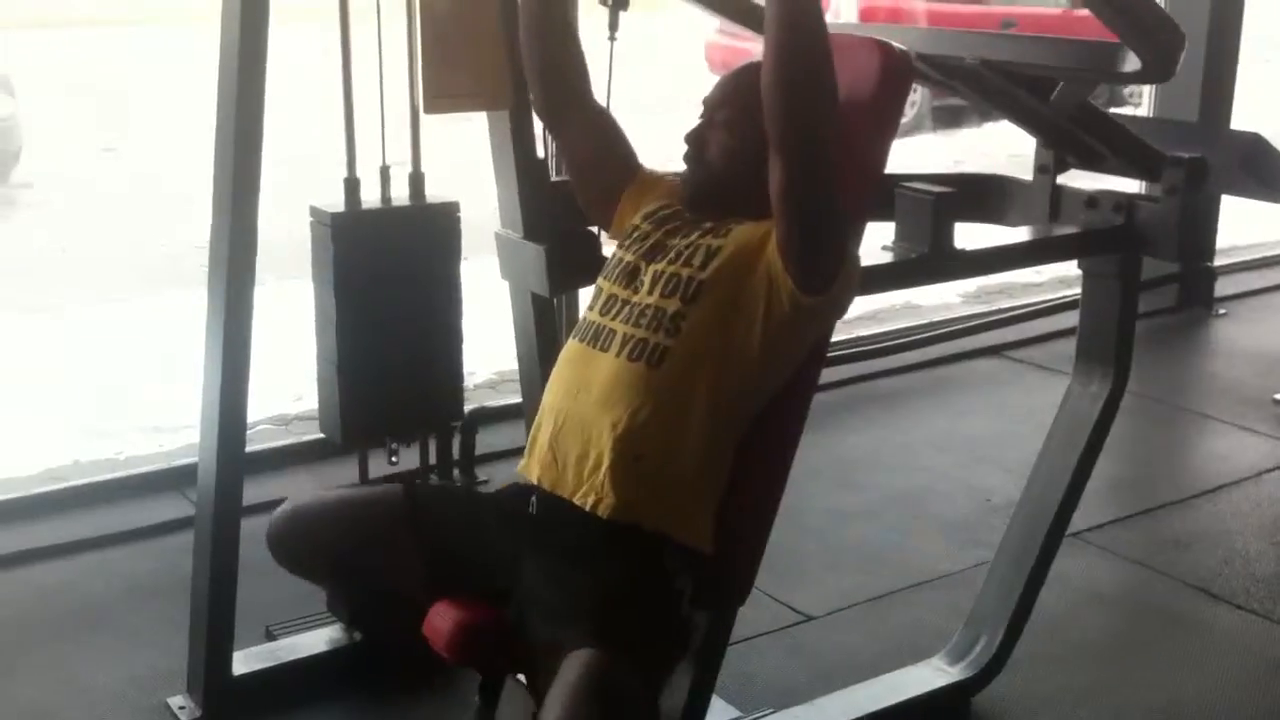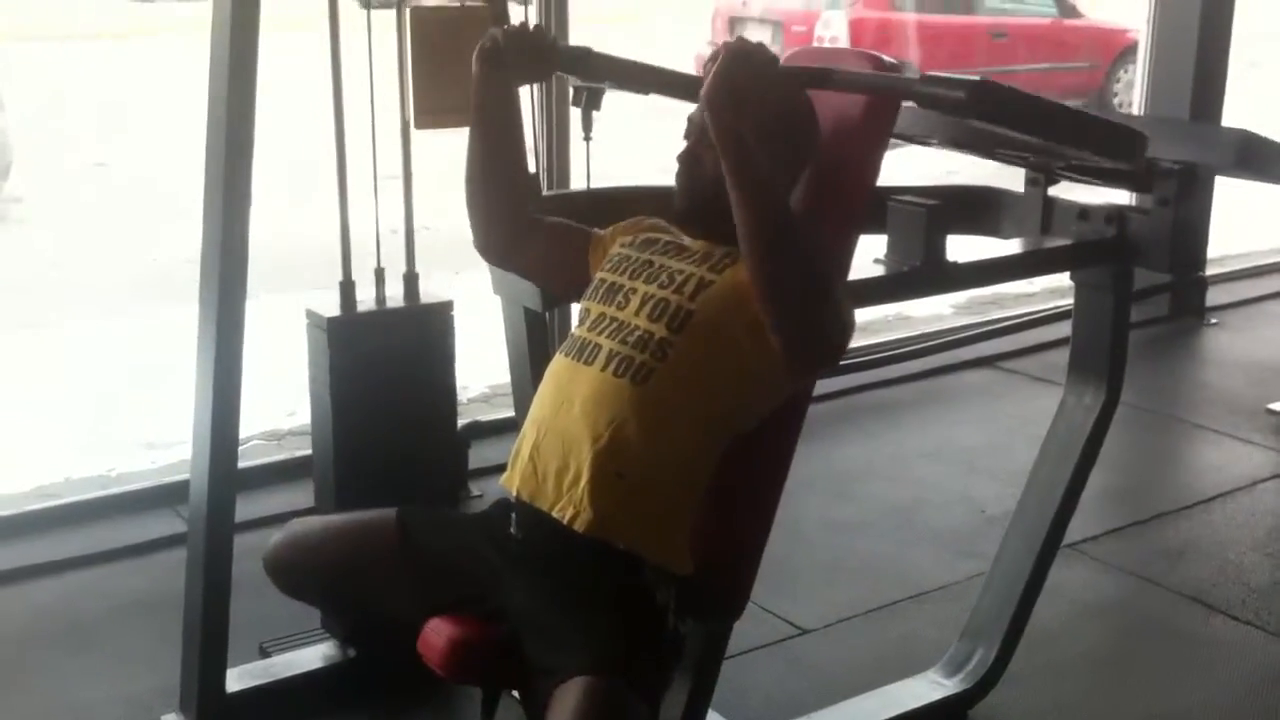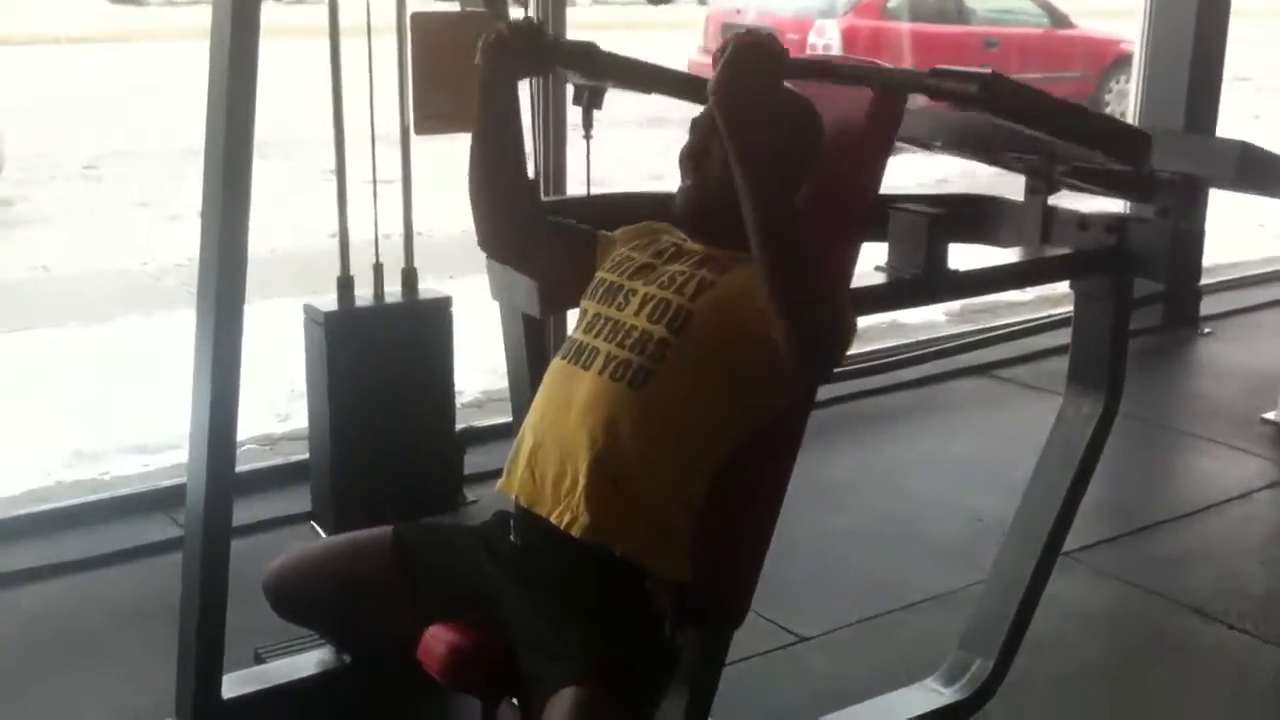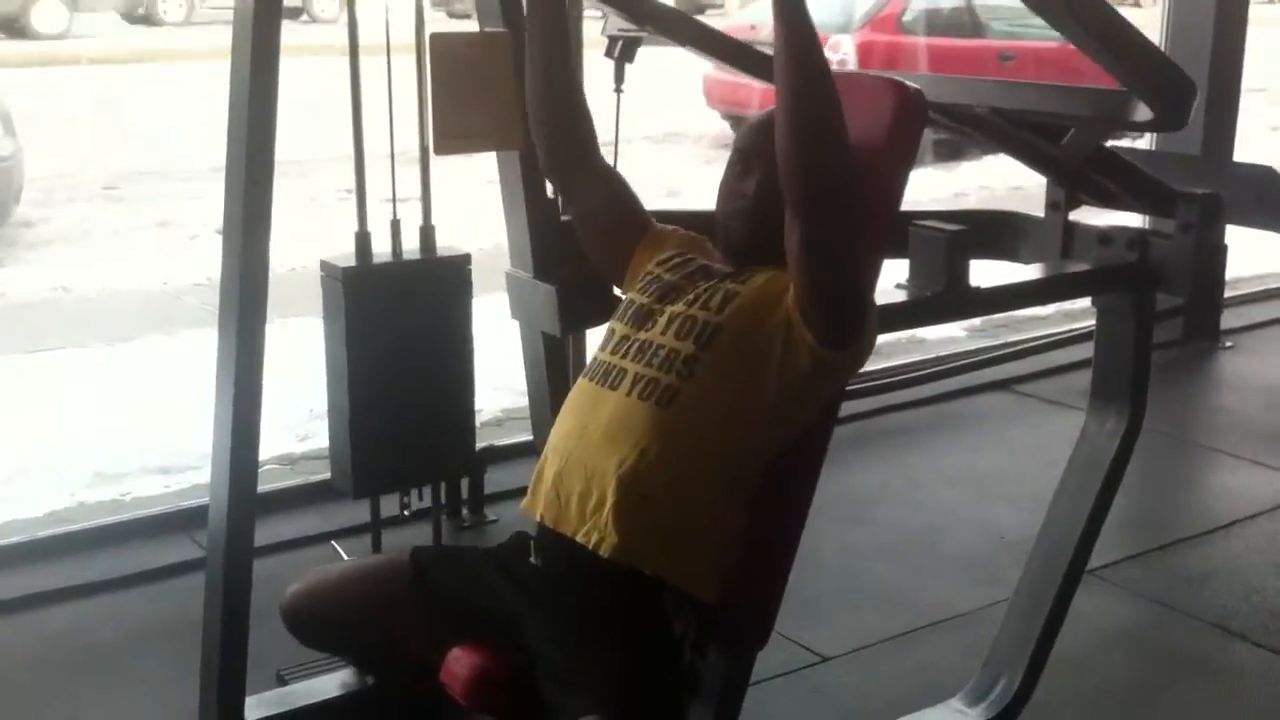
dt=1s
person 1, frame 1
left shoulder: (793, 264)
right shoulder: (652, 208)
left elbow: (802, 138)
right elbow: (562, 100)
left hip: (630, 555)
right hip: (525, 510)
right knee: (299, 532)
person 1, frame 2
left shoulder: (773, 277)
right shoulder: (637, 240)
left elbow: (810, 345)
right elbow: (506, 237)
left wrist: (733, 137)
right wrist: (495, 90)
left hip: (618, 571)
right hip: (511, 525)
right knee: (294, 556)
person 1, frame 3
left shoulder: (770, 291)
right shoulder: (640, 243)
left elbow: (812, 339)
right elbow: (509, 235)
left wrist: (743, 116)
right wrist: (498, 83)
left hip: (617, 582)
right hip: (514, 536)
right knee: (292, 582)
person 1, frame 4
left shoulder: (811, 315)
right shoulder: (666, 260)
left elbow: (823, 199)
right elbow: (569, 161)
left hip: (640, 604)
right hip: (534, 557)
right knee: (310, 606)
